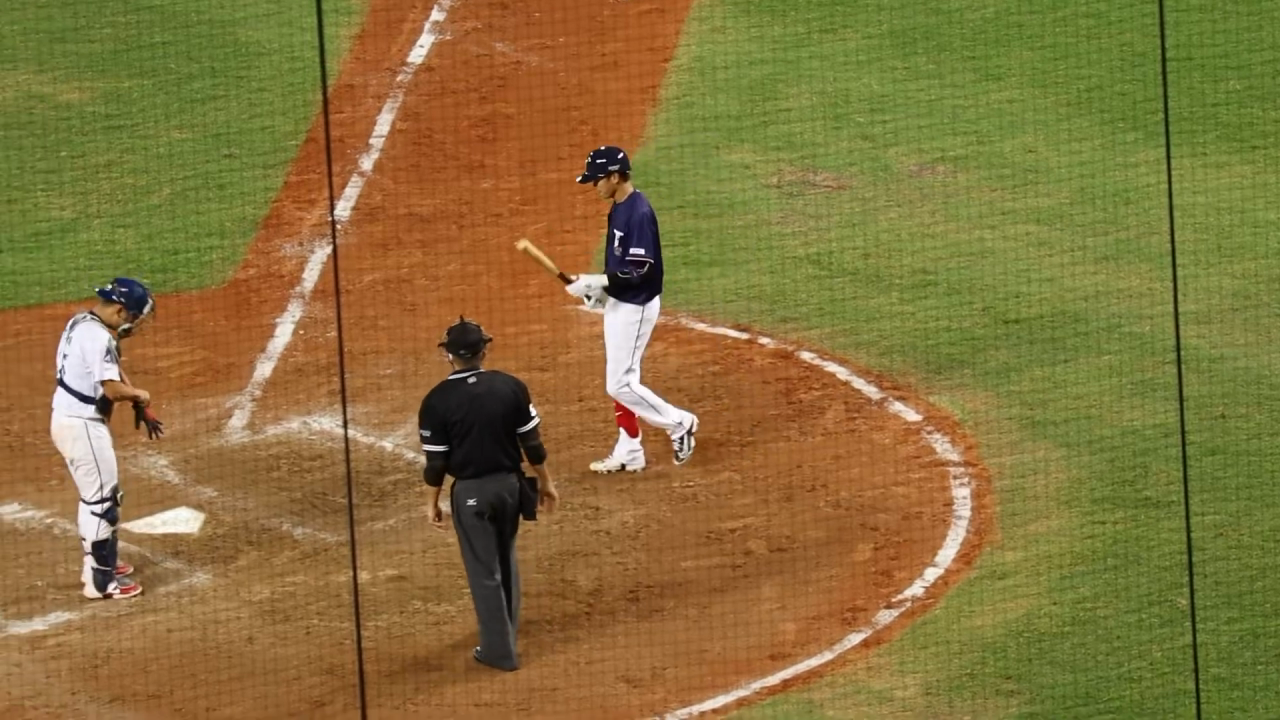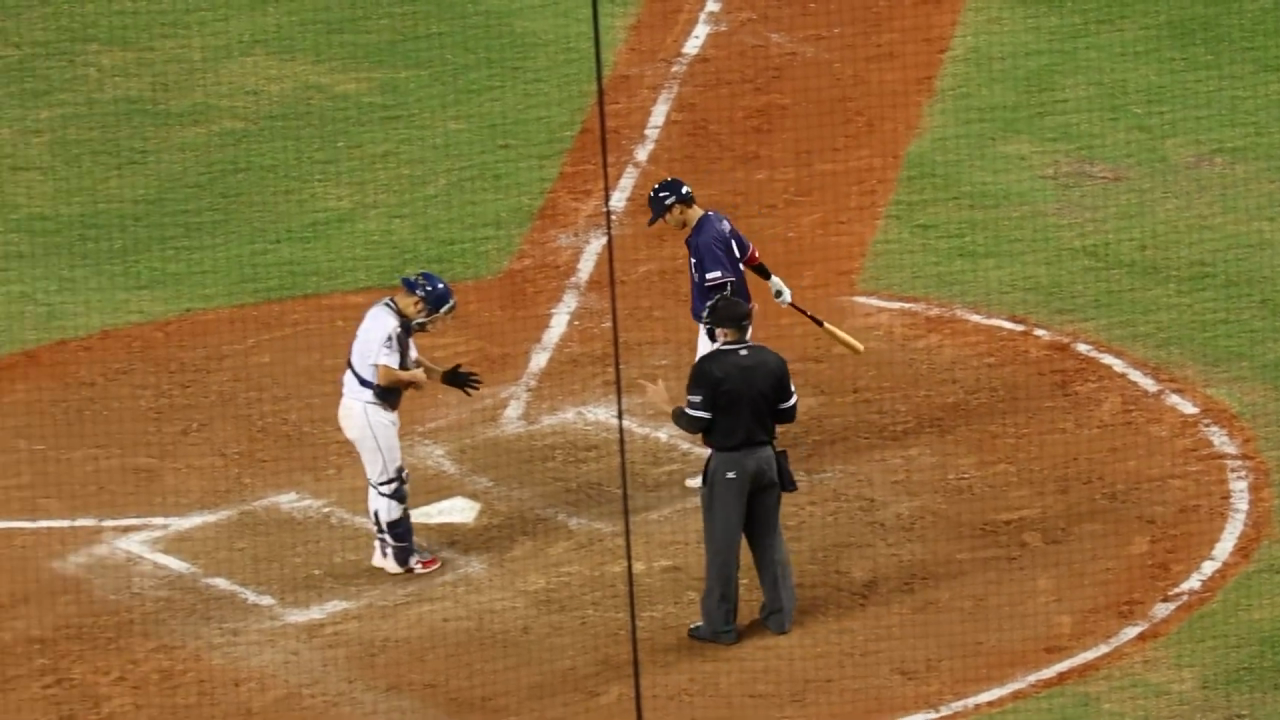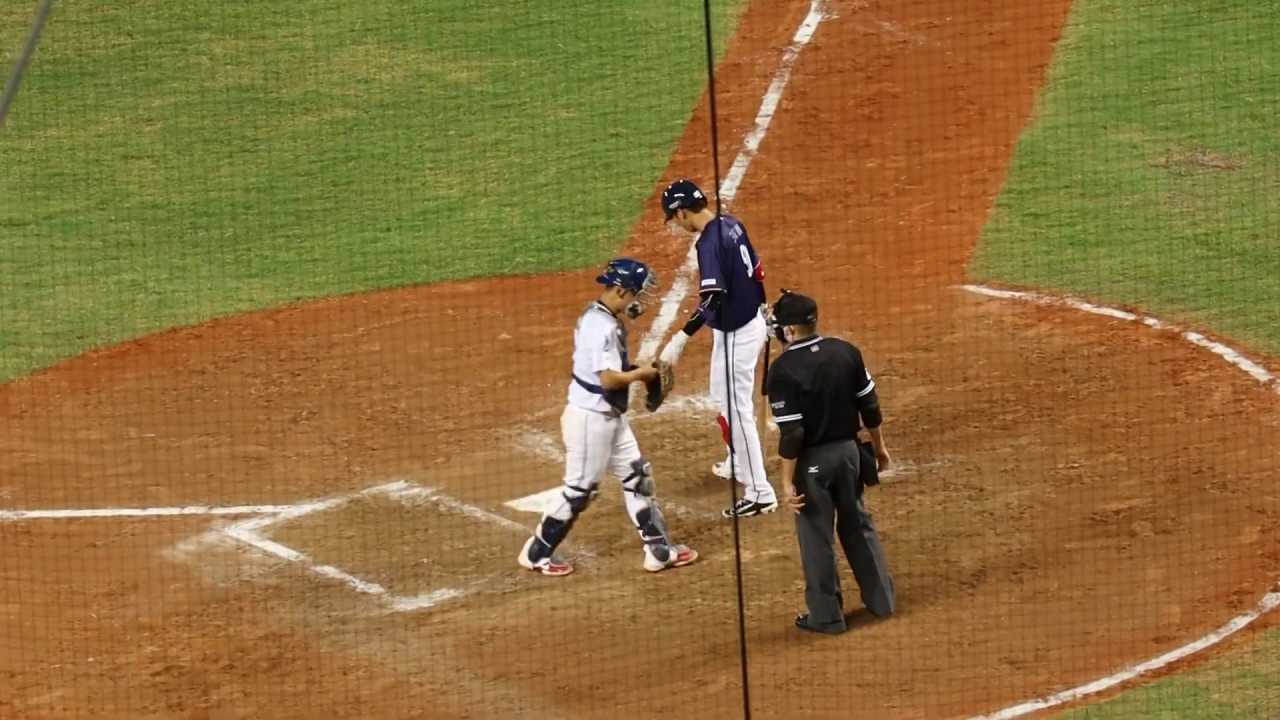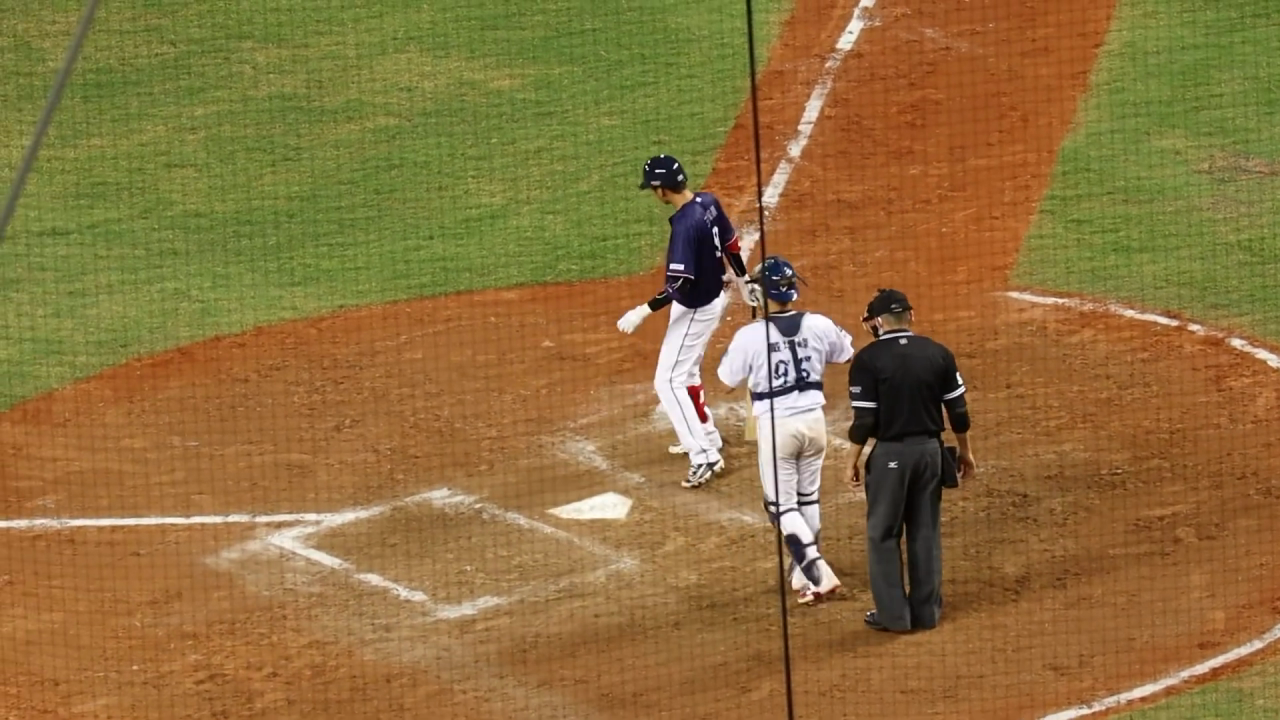
dt=1s
person 1, frame 1
left shoulder: (438, 400)
right shoulder: (510, 386)
left elbow: (436, 462)
right elbow: (531, 442)
left wrist: (432, 503)
right wrist: (546, 483)
left hip: (470, 491)
right hip: (509, 483)
left knee: (484, 571)
right knee: (503, 558)
left ankle: (500, 649)
right ankle: (505, 624)
person 1, frame 2
left shoulder: (708, 367)
right shoulder: (773, 362)
left elbow: (693, 423)
right elbow: (788, 413)
left wrist: (664, 401)
left hip: (728, 465)
right hip: (765, 458)
left knee: (722, 545)
right knee: (769, 539)
left ankle: (720, 625)
right ankle: (780, 614)
person 1, frame 3
left shoulder: (783, 369)
right shoulder: (846, 352)
left elbow: (791, 433)
right elbow: (869, 405)
left wrist: (788, 481)
right wrist: (878, 444)
left hip: (813, 460)
right hip: (848, 451)
left knee: (816, 539)
right knee: (858, 527)
left ankle: (827, 615)
right ankle: (881, 599)
person 1, frame 4
left shoulder: (868, 358)
right shoulder: (938, 353)
left elbow: (864, 419)
right elbow: (958, 410)
left wrist: (853, 460)
right wrist: (965, 451)
left hip: (890, 454)
right hip: (930, 450)
left knee: (883, 535)
right knee: (926, 532)
left ankle: (893, 613)
right ankle: (926, 610)
person 2, frame 1
left shoulder: (638, 212)
right shoulder: (618, 206)
left elbow: (640, 267)
left wrist: (595, 282)
right wrist: (599, 284)
left hip: (634, 307)
right hip: (618, 303)
left knee: (619, 382)
right knee: (621, 378)
left ankle: (678, 422)
right ankle: (629, 451)
person 2, frame 2
left shoulder: (705, 236)
right shoulder: (715, 221)
left elbow: (721, 290)
right elbow: (748, 253)
left wrist: (714, 338)
right wrist: (773, 281)
person 2, frame 3
left shoulder: (709, 243)
right shoulder: (731, 224)
left elbow: (711, 300)
right elbow: (756, 270)
left wrist: (681, 338)
right wrist: (763, 309)
left hip: (735, 332)
right hip: (752, 323)
left knee: (735, 410)
right knee: (728, 400)
left ankle: (759, 492)
right ankle: (739, 464)
person 2, frame 4
left shoulder: (685, 226)
right shoulder: (709, 202)
left elbow: (679, 284)
right elbow: (730, 245)
left wrist: (643, 310)
right wrist: (741, 278)
left hip: (694, 309)
right hip: (713, 297)
left knee: (668, 381)
right knee: (686, 371)
left ankle: (704, 452)
right ankle: (704, 435)
person 3, frame 1
left shoulder: (82, 322)
right shoulder: (98, 337)
left elbow: (110, 372)
right elbow: (113, 390)
left wrist: (141, 408)
right wrist: (139, 395)
left hip: (71, 420)
right hip: (83, 425)
left knee: (95, 496)
right knee: (104, 500)
left ankle: (97, 563)
right ankle: (101, 579)
person 3, frame 2
left shoulder: (394, 318)
right shoulder: (386, 323)
left elbow: (411, 361)
right elbow: (386, 376)
left wrist: (444, 377)
right wrist: (416, 378)
left hip: (375, 409)
right hip: (367, 411)
left knee: (381, 478)
right knee: (392, 480)
left ankle: (387, 547)
right ankle: (402, 554)
person 3, frame 3
left shoulder: (598, 317)
right shoulder: (603, 327)
right elbow: (611, 379)
left wrist: (640, 369)
right wrist: (645, 374)
left hip: (608, 415)
right hip: (591, 418)
left knee: (638, 477)
right knee: (579, 490)
left ankle: (658, 550)
right ankle: (537, 553)
person 3, frame 4
left shoulder: (748, 336)
right shoulder: (819, 324)
left elbow: (727, 383)
right elbow: (847, 354)
left hip: (776, 426)
right hip: (813, 420)
left knee: (782, 505)
right knee: (807, 498)
left ankle: (818, 574)
right ankle: (802, 568)
